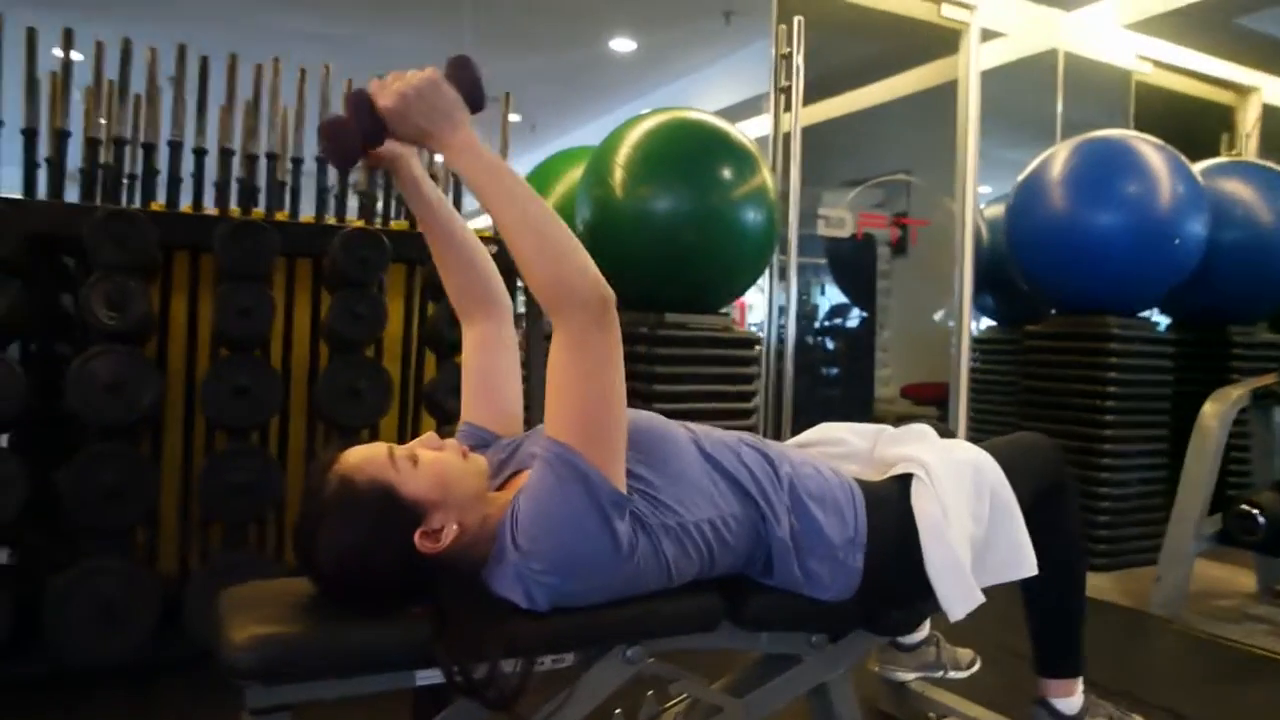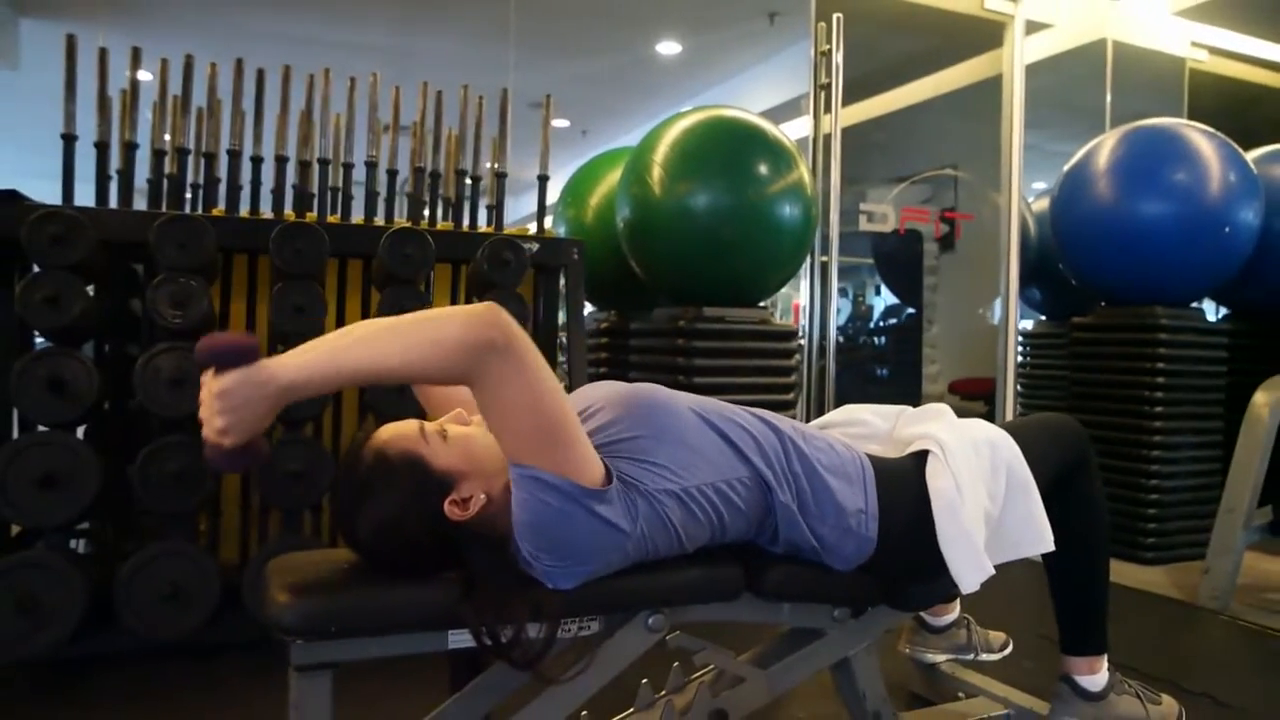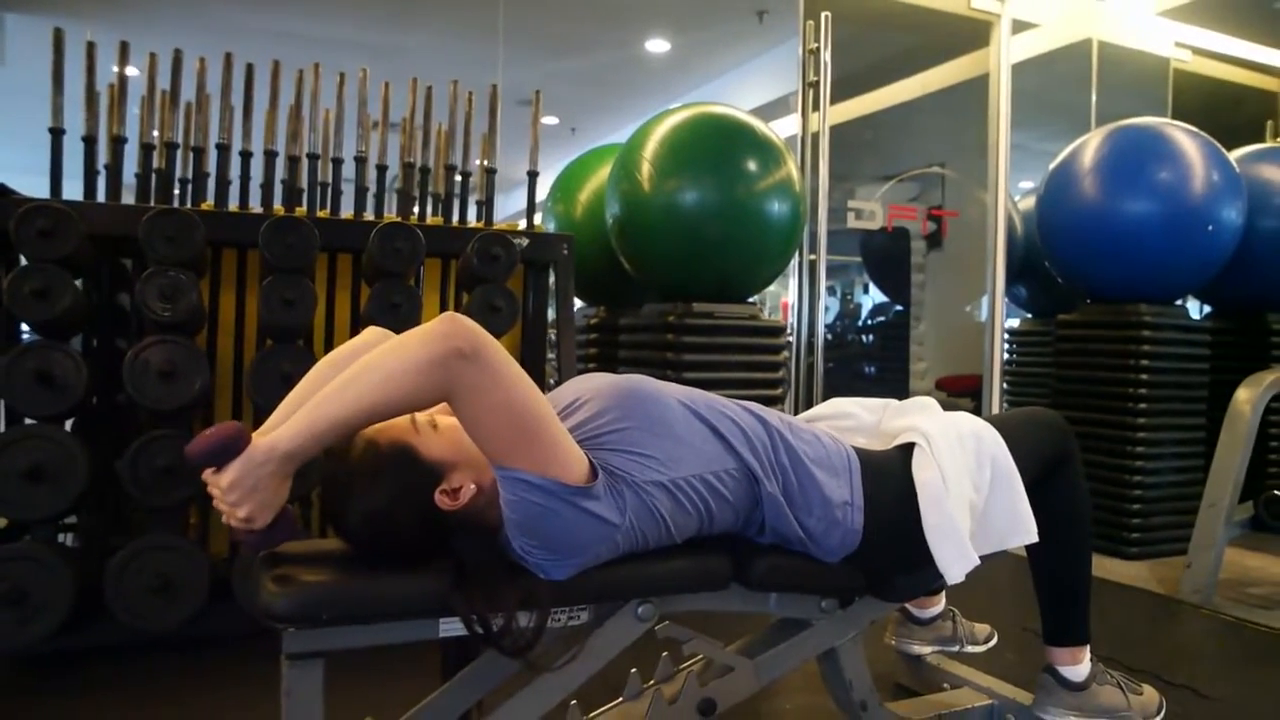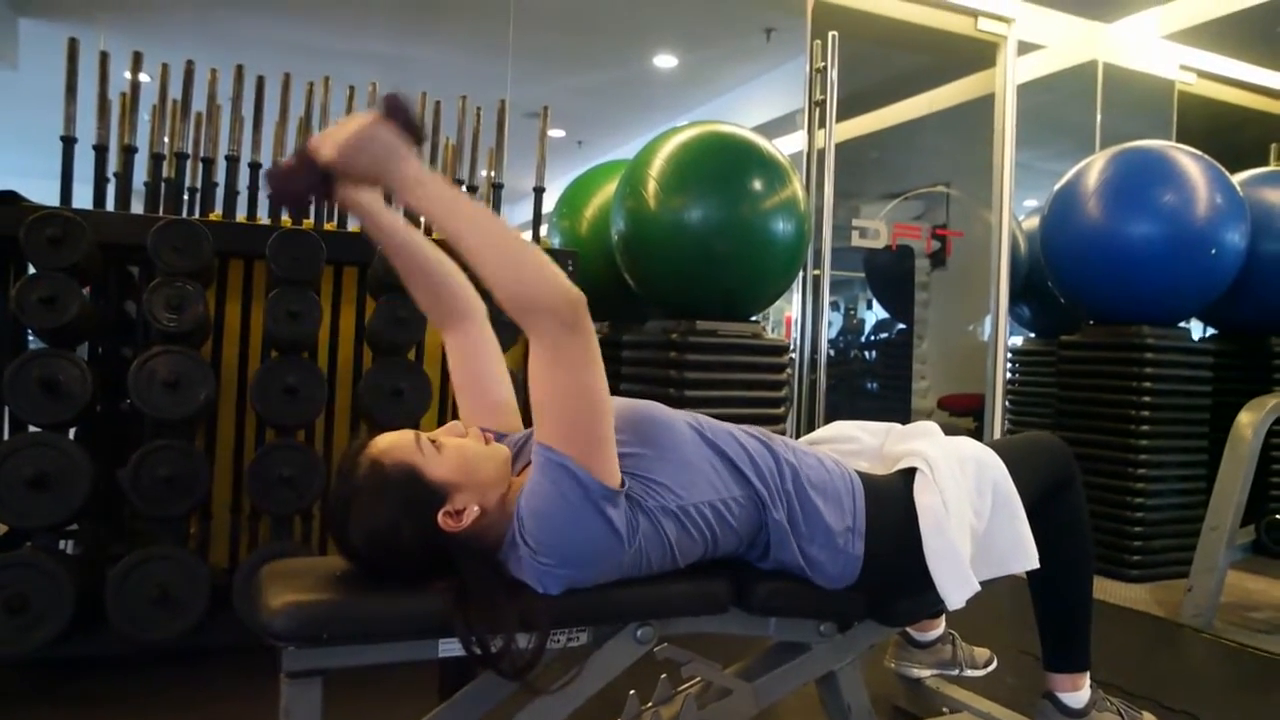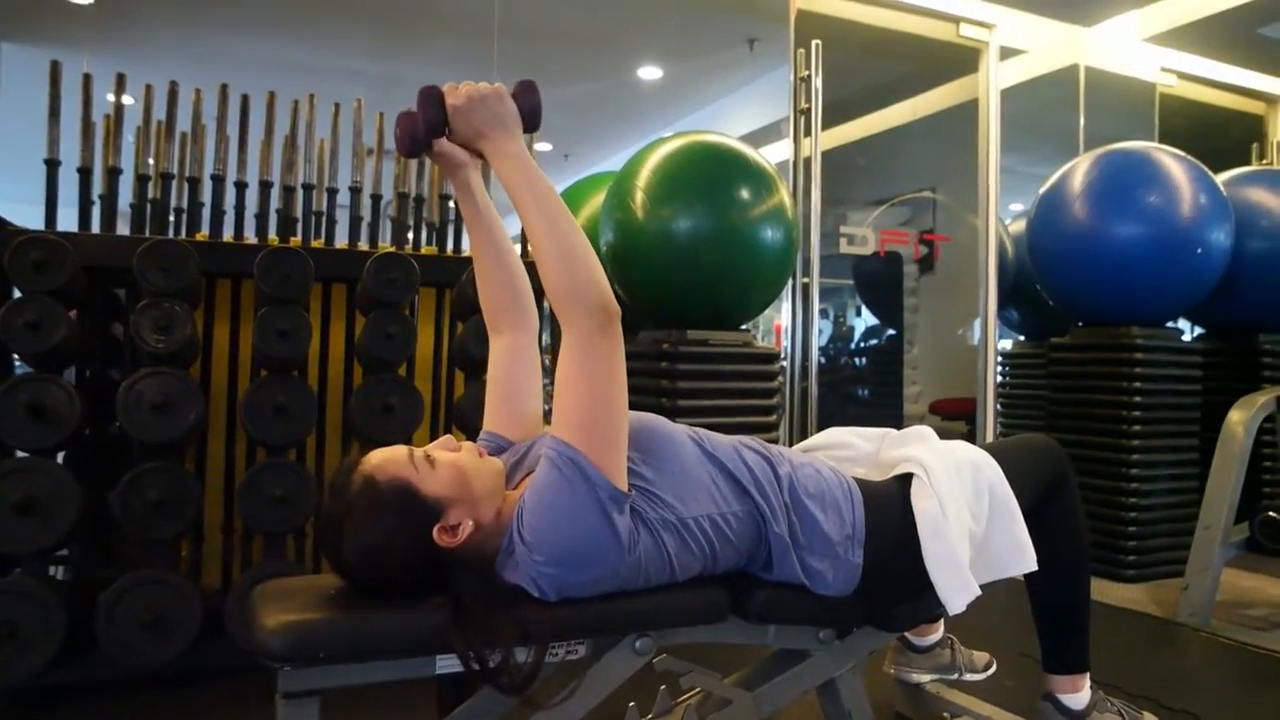
dt=1s
person 1, frame 1
left shoulder: (488, 471)
right shoulder: (555, 540)
left elbow: (487, 312)
right elbow: (587, 308)
left wrist: (409, 173)
right wrist: (454, 137)
right hip: (840, 542)
left knee: (908, 444)
right knee: (1040, 464)
left ankle: (909, 641)
person 1, frame 2
left shoulder: (491, 474)
right shoulder: (563, 527)
left elbow: (449, 349)
right elbow: (488, 333)
left wrist: (279, 370)
right wrist: (274, 378)
right hip: (860, 514)
left knee: (932, 423)
right knee: (1062, 443)
left ankle: (937, 623)
person 1, frame 3
left shoulder: (489, 476)
right shoulder: (553, 517)
left elbow: (380, 342)
right elbow: (453, 343)
left wrist: (264, 435)
right wrist: (274, 457)
right hip: (848, 508)
left knee: (920, 416)
right knee: (1046, 436)
left ankle: (924, 616)
person 1, frame 4
left shoulder: (496, 467)
right shoulder: (559, 528)
left elbow: (462, 319)
right elbow: (559, 312)
left wrist: (369, 207)
right wrist: (399, 171)
right hip: (850, 532)
left knee: (924, 446)
right knee: (1049, 461)
left ankle: (923, 637)
person 1, frame 5
left shoulder: (506, 475)
right shoulder: (564, 534)
left elbow: (514, 324)
right elbow: (593, 316)
left wrist: (465, 181)
right wrist: (505, 150)
right hip: (846, 539)
left knee: (922, 446)
right knee: (1043, 462)
left ankle: (923, 641)
